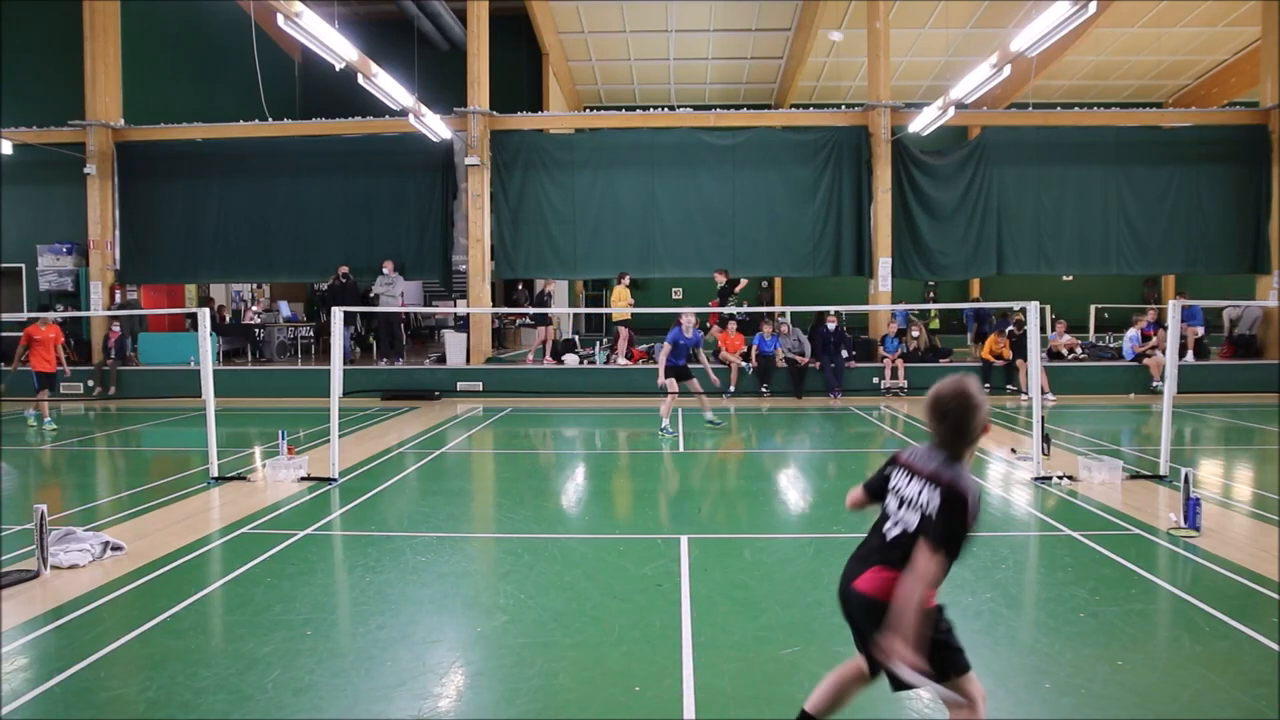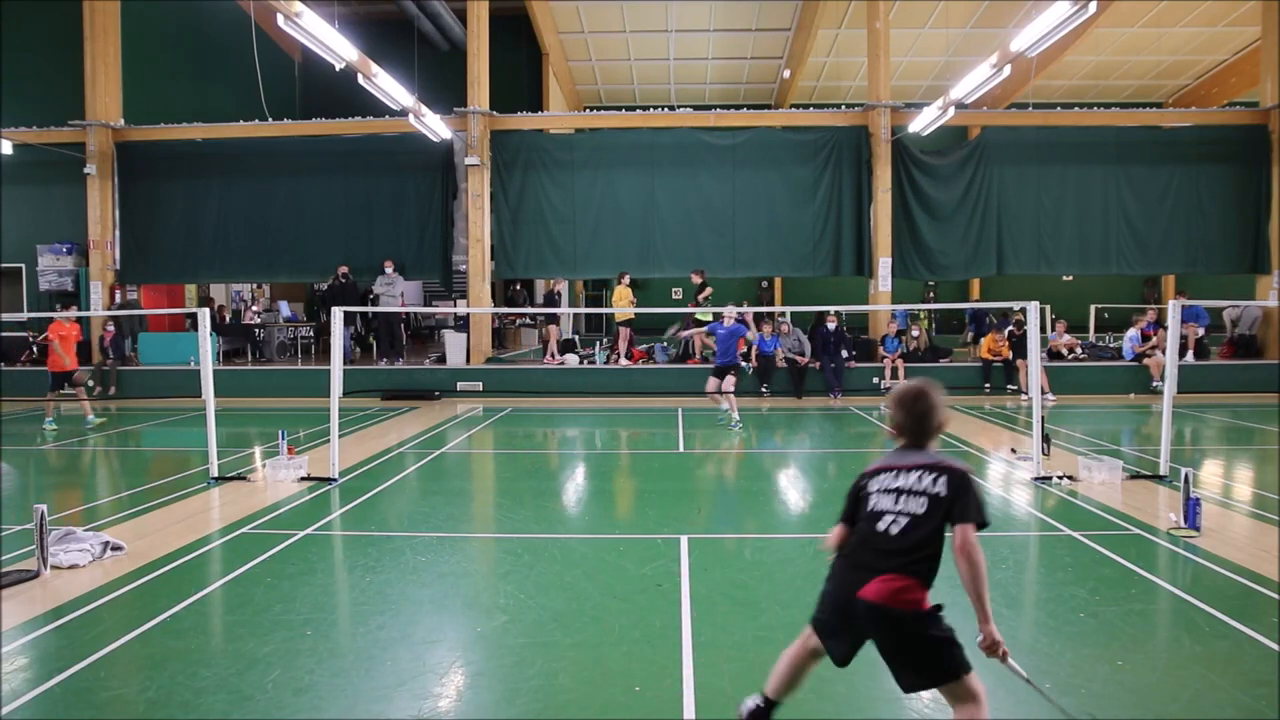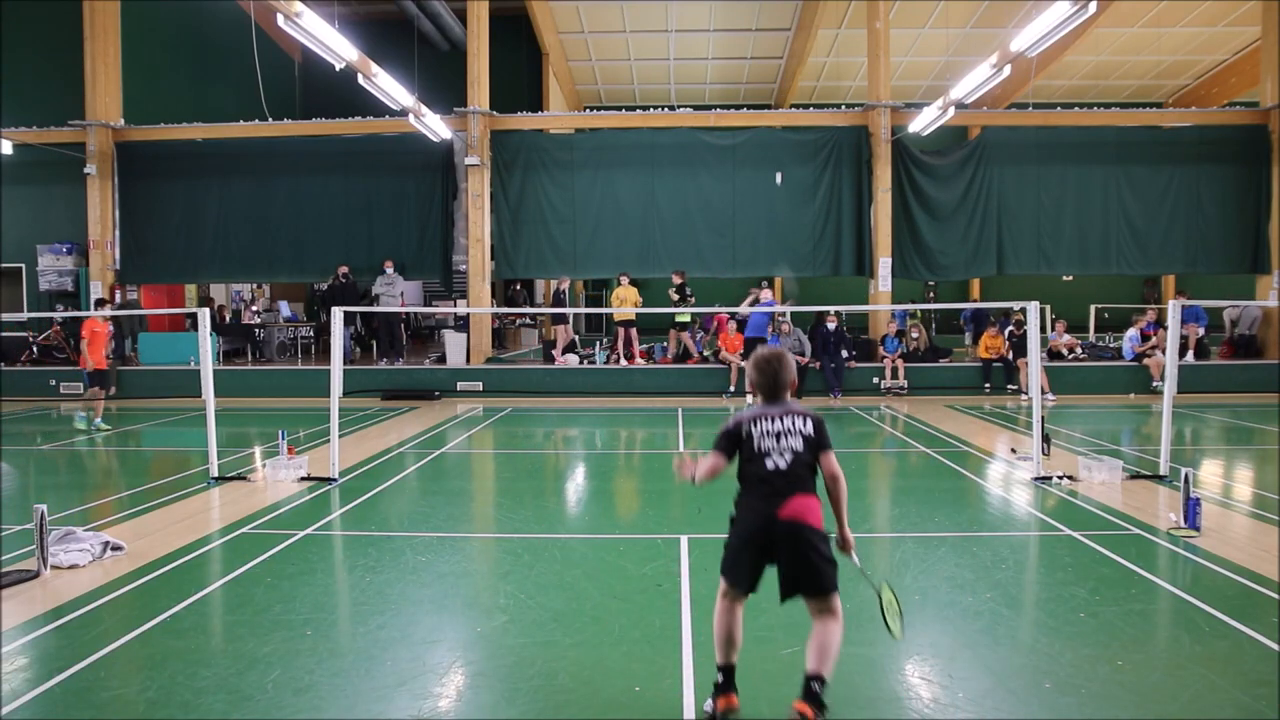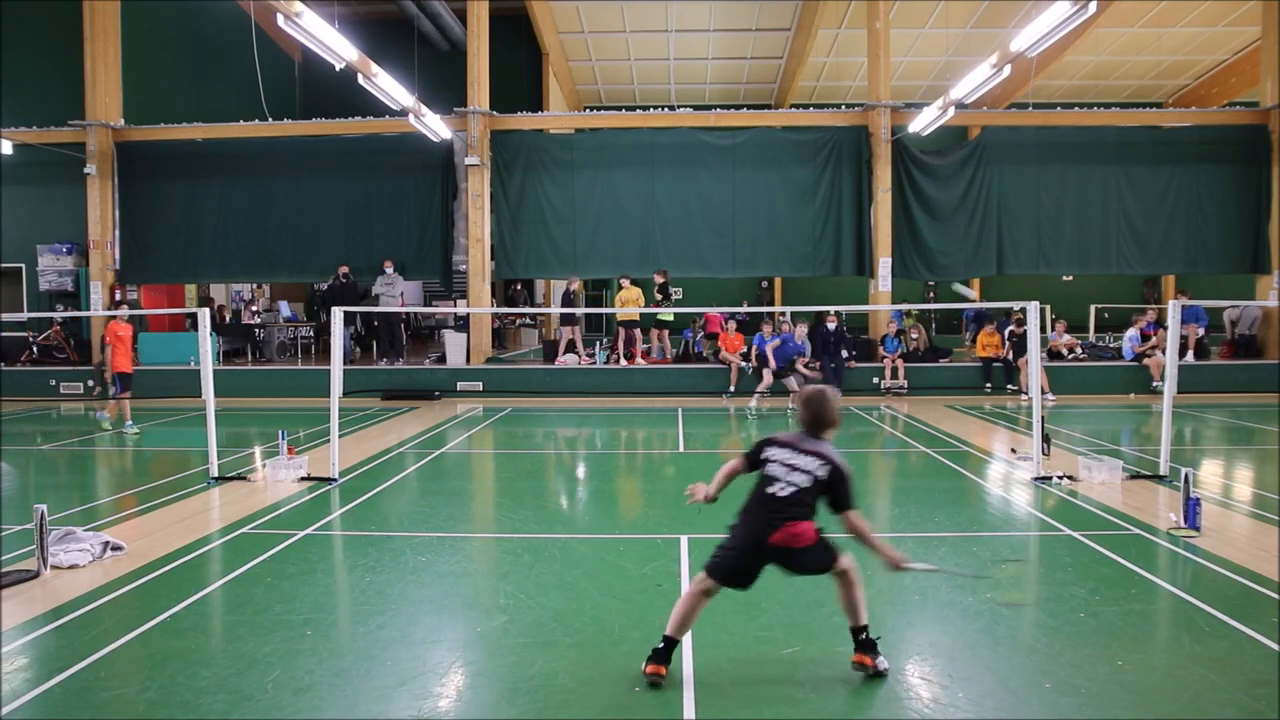
dt=0.4s
person 1, frame 1
left shoulder: (903, 459)
right shoulder: (961, 494)
left elbow: (853, 501)
right elbow: (924, 570)
right wrist: (905, 639)
left hip: (858, 585)
right hip: (893, 598)
left knee: (865, 667)
person 1, frame 2
left shoulder: (872, 474)
right shoulder: (955, 477)
left elbow: (837, 540)
right elbow: (967, 547)
right wrist: (986, 621)
left hip: (847, 584)
right hip: (900, 600)
left knee: (811, 645)
person 1, frame 3
left shoulder: (741, 423)
right shoulder: (811, 420)
left elbow: (710, 469)
right elbow: (833, 472)
left wrist: (693, 473)
right wrist: (843, 528)
left hip: (752, 518)
right hip: (800, 519)
left knee: (730, 596)
right knee: (828, 613)
person 1, frame 4
left shoulder: (773, 443)
right shoulder: (833, 464)
left elbow: (733, 467)
right elbow: (851, 522)
left wrist: (709, 492)
right wrist: (886, 553)
left hip: (748, 531)
right hip: (794, 537)
left knee: (702, 586)
right knee: (847, 569)
left ankle: (659, 659)
right ankle: (865, 651)
